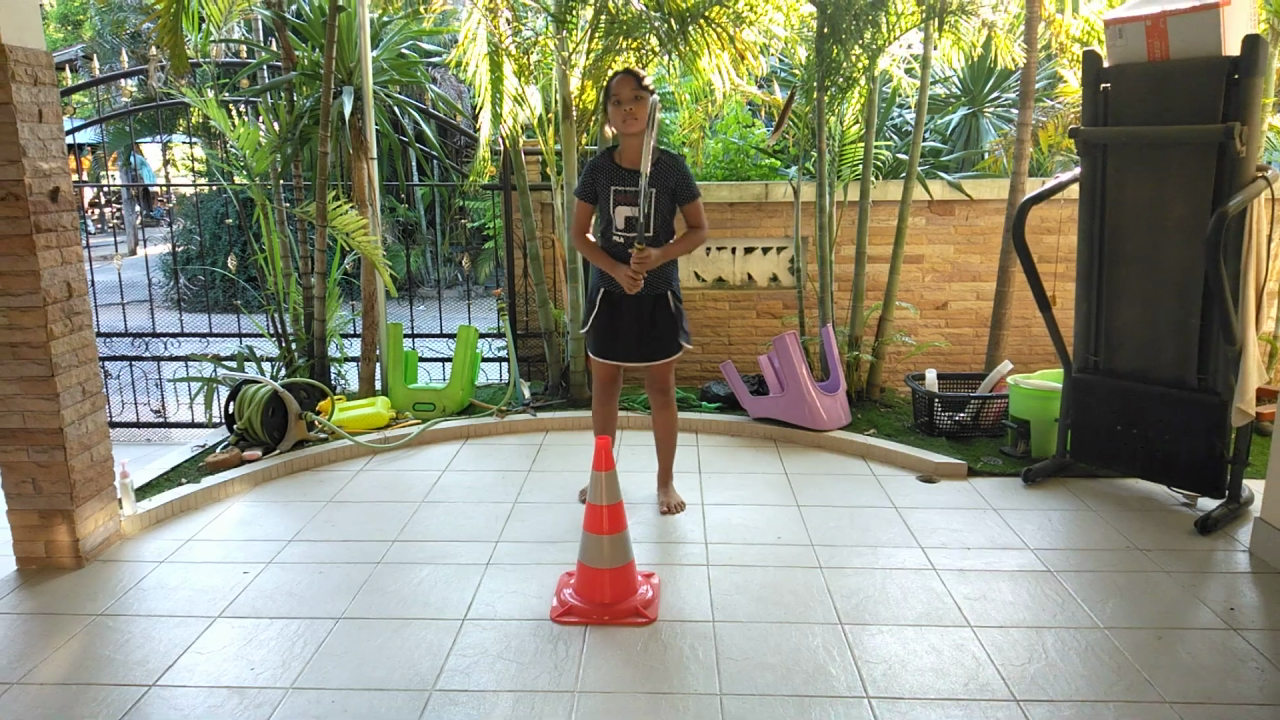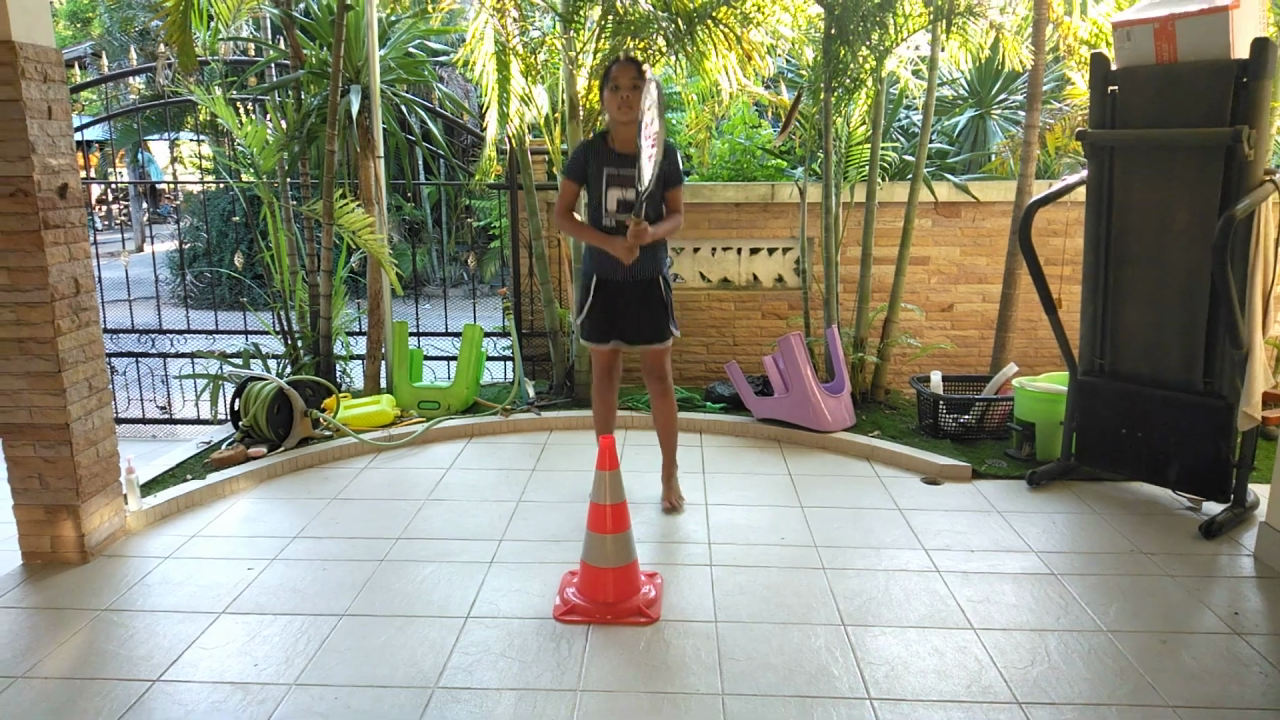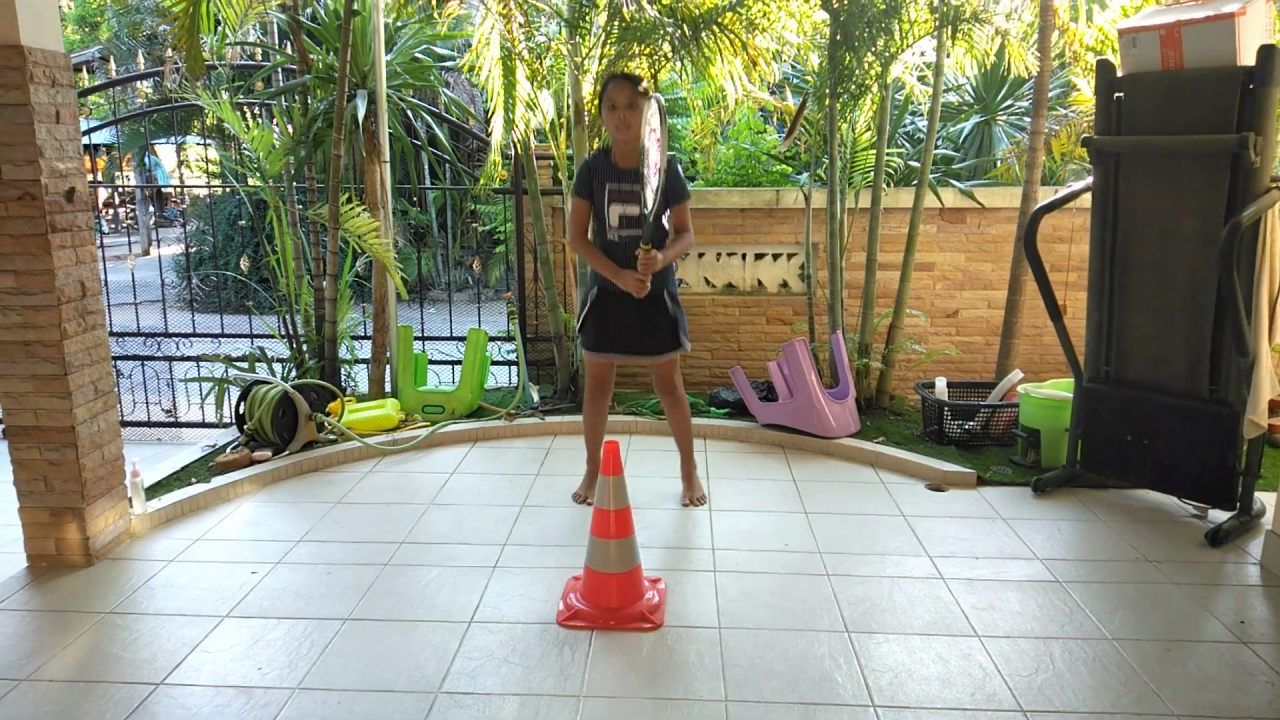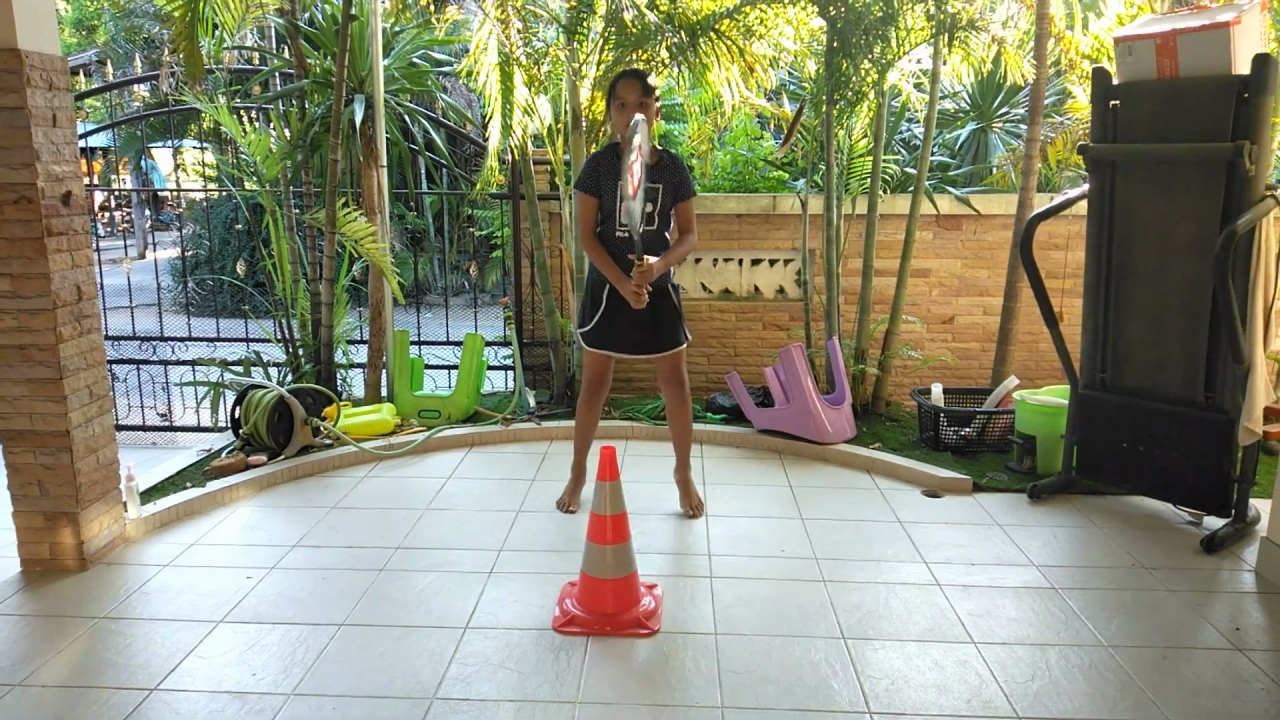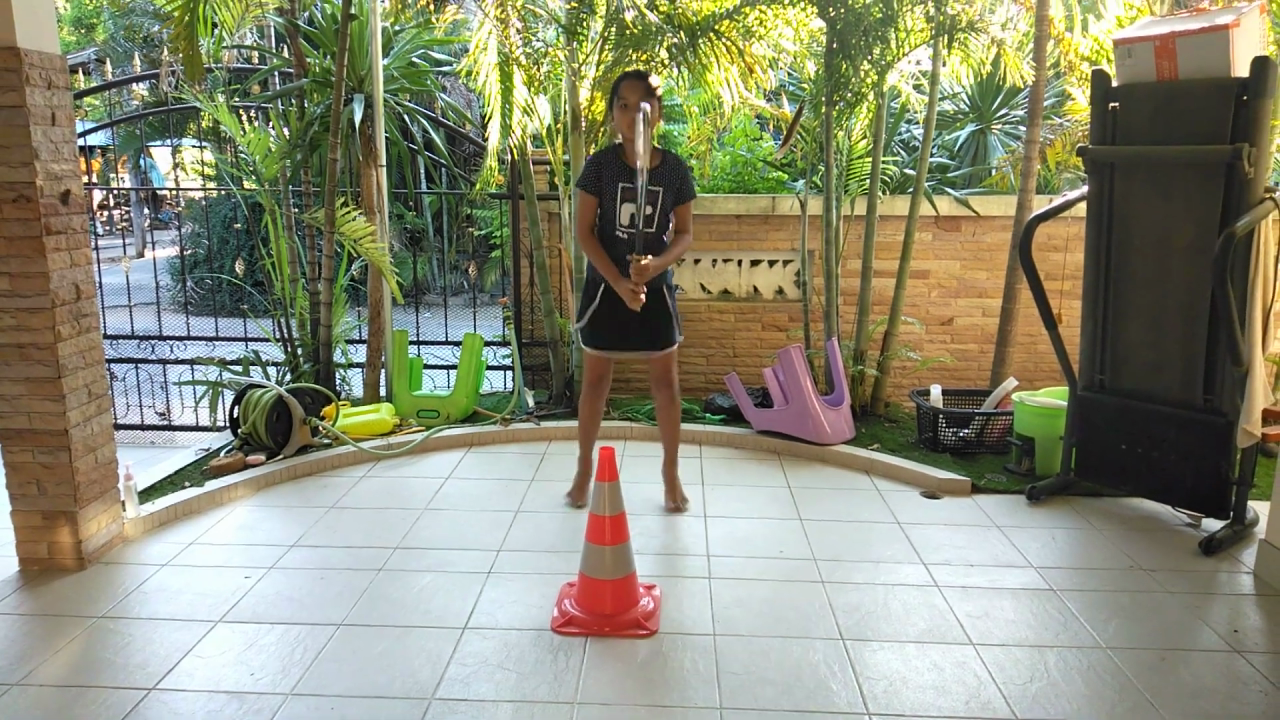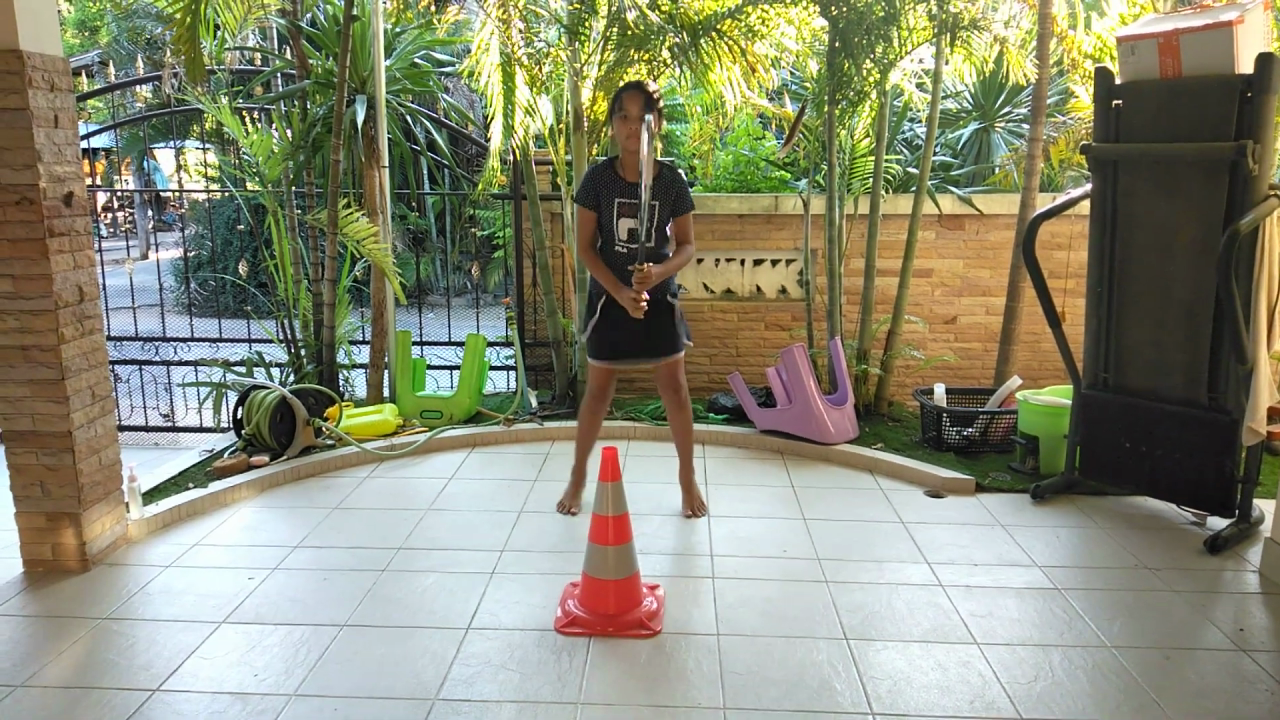
dt=0.4s
person 1, frame 1
left shoulder: (672, 167)
right shoulder: (597, 168)
left elbow: (699, 230)
right elbow: (579, 234)
left wrist: (658, 255)
right wrist: (615, 270)
left hip: (658, 294)
right hip: (610, 294)
left knee: (661, 389)
right knee: (605, 387)
left ankle: (666, 480)
person 1, frame 2
left shoulder: (663, 152)
right shoulder: (587, 153)
left elbow: (676, 215)
right elbow: (562, 215)
left wrist: (654, 231)
right wrist: (608, 242)
left hip: (649, 280)
right hip: (603, 279)
left knee: (659, 376)
right knee: (605, 374)
left ankle: (670, 474)
person 1, frame 3
left shoulder: (667, 168)
right shoulder: (592, 168)
left elbow: (685, 232)
right elbow: (577, 236)
left wrist: (661, 259)
right wrist: (619, 276)
left hip: (657, 292)
right hip: (606, 291)
left knee: (669, 387)
right knee: (597, 386)
left ankle: (689, 469)
right ankle: (593, 468)
person 1, frame 4
left shoulder: (673, 167)
right shoulder: (598, 164)
left elbow: (688, 233)
right elbow: (586, 234)
left wrist: (661, 263)
right wrist: (622, 282)
left hip: (658, 289)
right hip: (606, 289)
left knee: (676, 382)
right knee: (594, 384)
left ankle: (684, 474)
right ankle: (577, 474)
person 1, frame 5
left shoulder: (675, 169)
right shoulder: (600, 164)
left elbow: (685, 234)
right elbow: (584, 232)
left wrist: (656, 264)
right wrist: (618, 281)
left hip: (656, 289)
right hip: (605, 287)
left knee: (665, 381)
right knee: (595, 381)
left ankle: (671, 472)
right ankle: (584, 468)
person 1, frame 6
left shoulder: (672, 180)
right shoulder: (597, 178)
left elbow: (686, 244)
right elbow: (584, 246)
left wrist: (659, 271)
right wrist: (619, 292)
left hip: (659, 300)
right hip: (609, 299)
left knee: (674, 389)
right knee: (599, 393)
left ankle: (688, 479)
right ankle: (577, 477)
